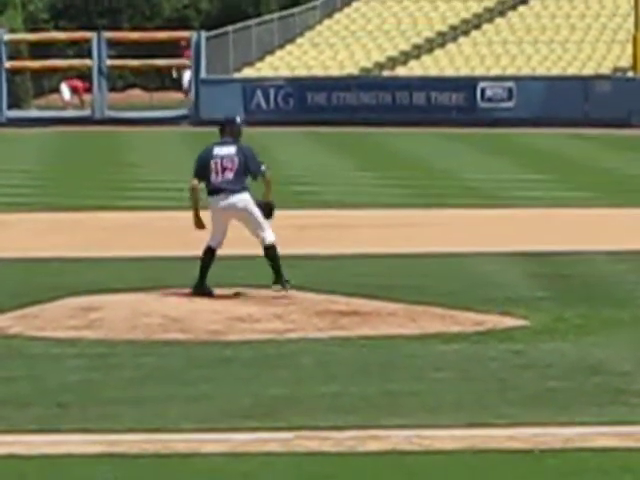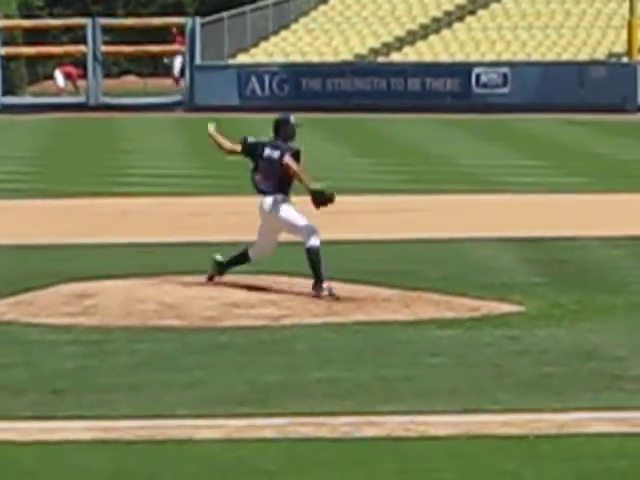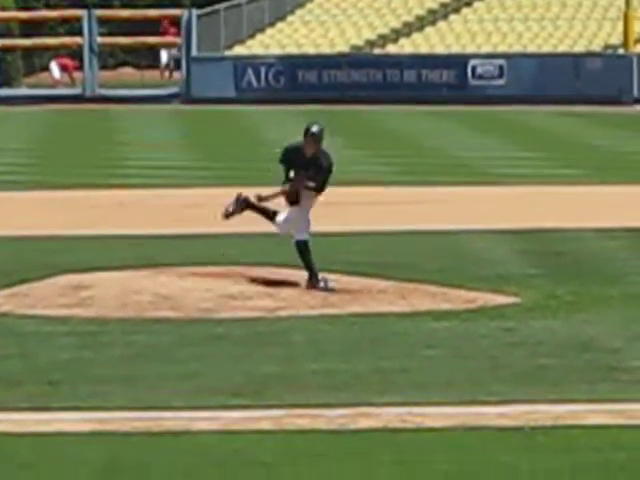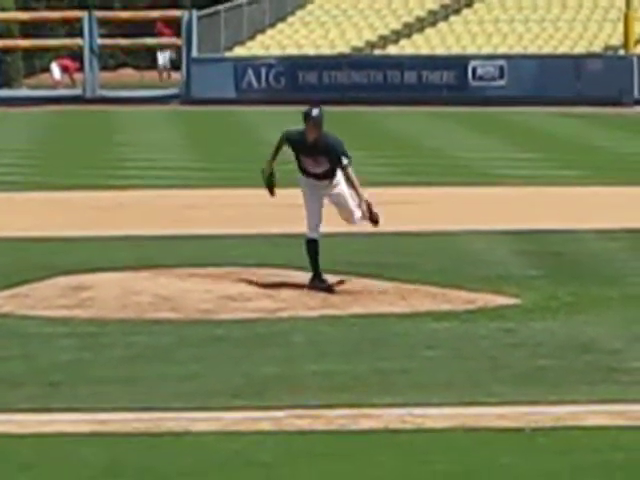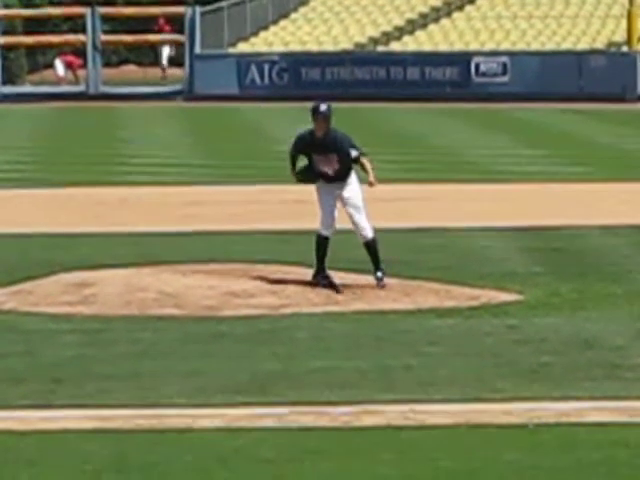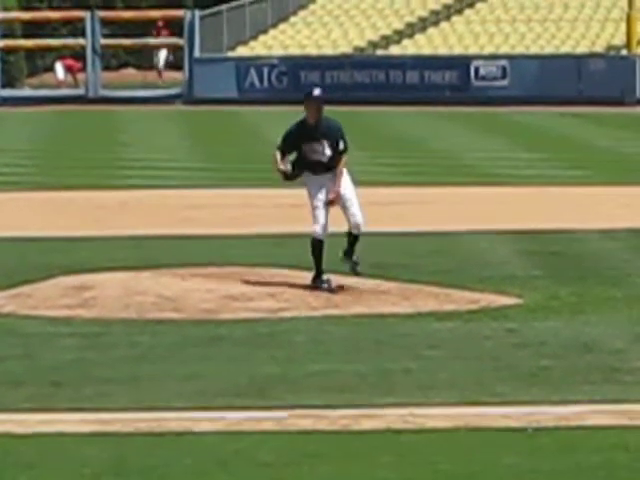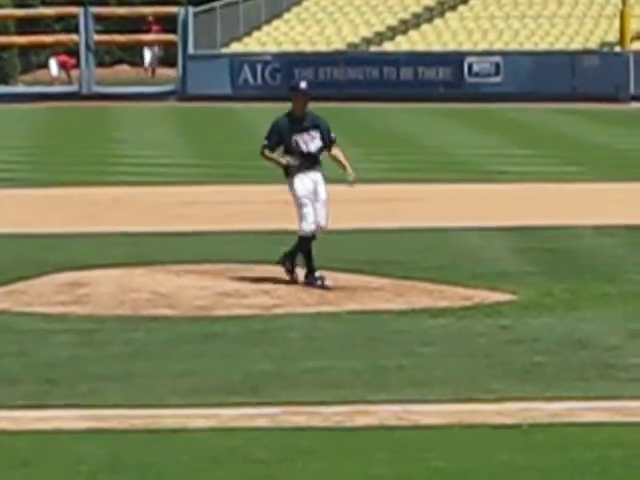
dt=0.3s
person 1, frame 1
left shoulder: (207, 152)
right shoulder: (243, 150)
left elbow: (194, 185)
right elbow: (264, 176)
left wrist: (196, 215)
right wrist: (267, 198)
left hip: (216, 202)
right hip: (240, 199)
left knee: (215, 242)
right knee: (266, 235)
left ankle: (200, 284)
right ankle: (279, 278)
person 1, frame 2
left shoulder: (260, 146)
right shoulder: (289, 150)
left elbow: (229, 148)
right elbow: (288, 164)
left wrist: (213, 133)
right wrist: (311, 188)
left hip: (266, 204)
right hip: (277, 203)
left knee: (260, 249)
right knee: (311, 234)
left ankle: (222, 266)
right ankle: (319, 284)
person 1, frame 3
left shoulder: (325, 162)
right shoulder: (291, 151)
left elbow: (314, 190)
right wrist: (288, 181)
left hip: (309, 192)
left knee: (284, 224)
right knee: (301, 232)
left ankle: (247, 203)
right ankle: (313, 277)
person 1, frame 4
left shoulder: (332, 143)
right shoulder: (296, 137)
left elbow: (347, 170)
right elbow: (283, 138)
left wrist: (361, 197)
right wrist: (271, 162)
left hip: (333, 181)
right hip: (310, 183)
left knee: (351, 217)
right knee: (313, 228)
left ankle: (366, 211)
right ankle: (316, 277)
person 1, frame 5
left shoulder: (341, 139)
right shoulder: (304, 140)
left elbow: (361, 158)
right elbow: (294, 154)
left wrist: (370, 174)
right wrist: (294, 173)
left hip: (347, 183)
right hip: (325, 185)
left knee: (363, 228)
right knee: (327, 225)
left ankle: (378, 271)
right ankle: (320, 273)
person 1, frame 6
left shoulder: (333, 127)
right shoulder: (295, 131)
left elbow: (342, 158)
right elbow: (280, 151)
left wrist: (336, 189)
right wrist: (280, 165)
left hip: (338, 176)
right hip: (314, 179)
left knee: (356, 220)
right knee: (319, 227)
left ankle: (349, 253)
right ankle: (318, 276)
person 1, frame 7
left shoulder: (317, 121)
right shoulder: (282, 123)
left elbow: (333, 147)
right elbow: (265, 150)
left wrist: (348, 168)
right wrist: (279, 160)
left hip: (316, 173)
right hip: (297, 175)
left knee: (320, 224)
right knee: (307, 223)
left ankle: (289, 257)
right ankle: (310, 273)
